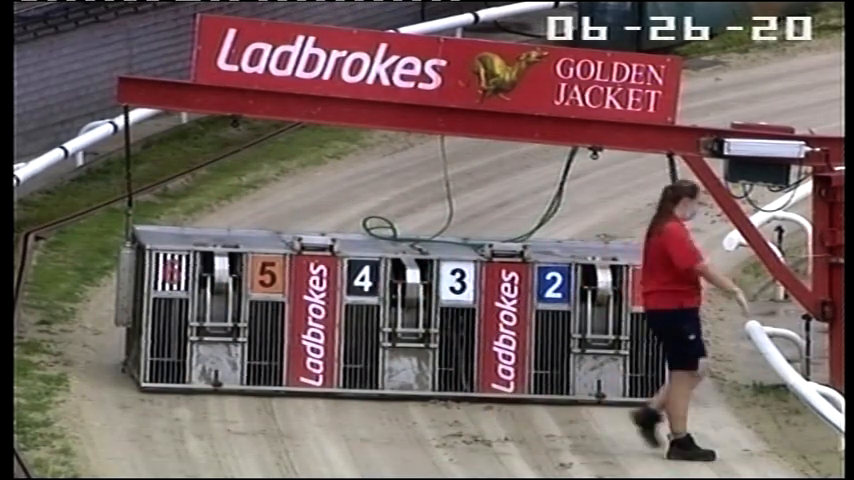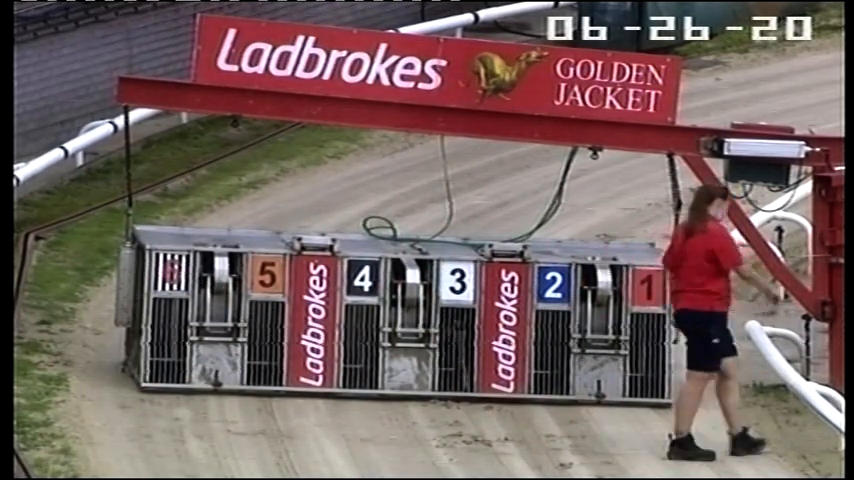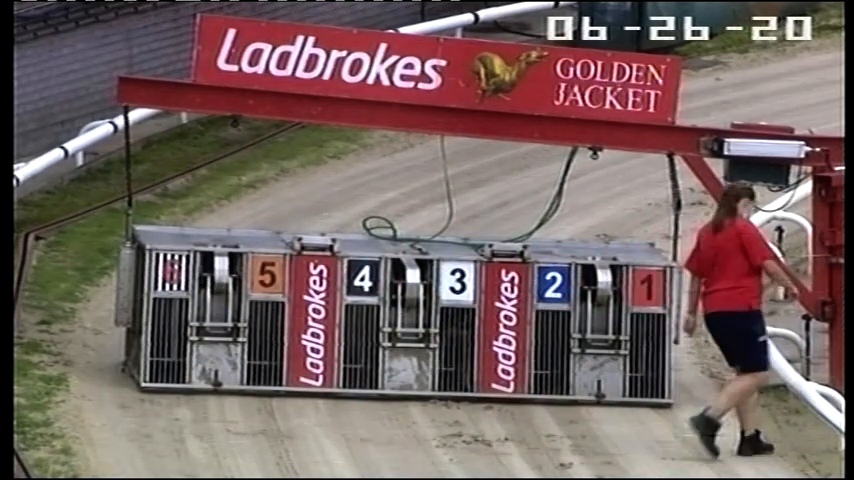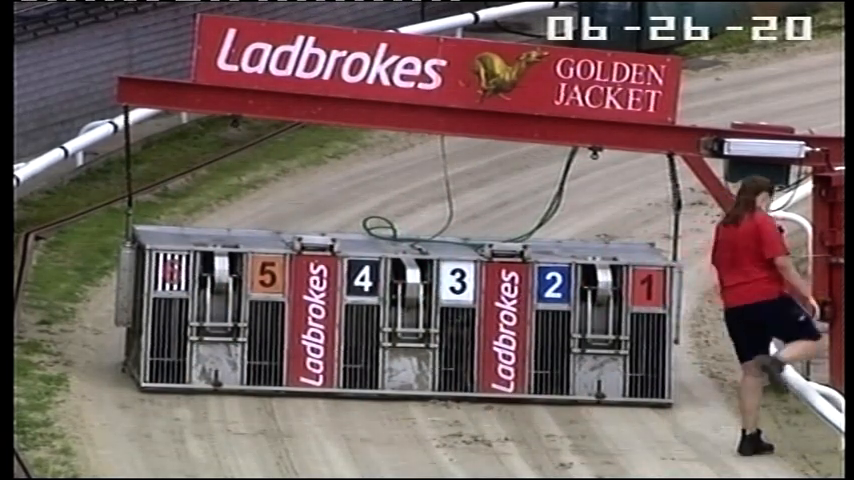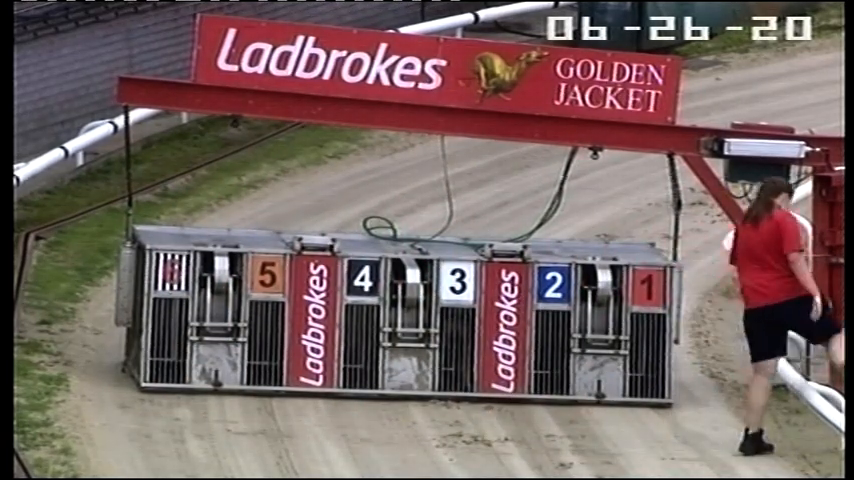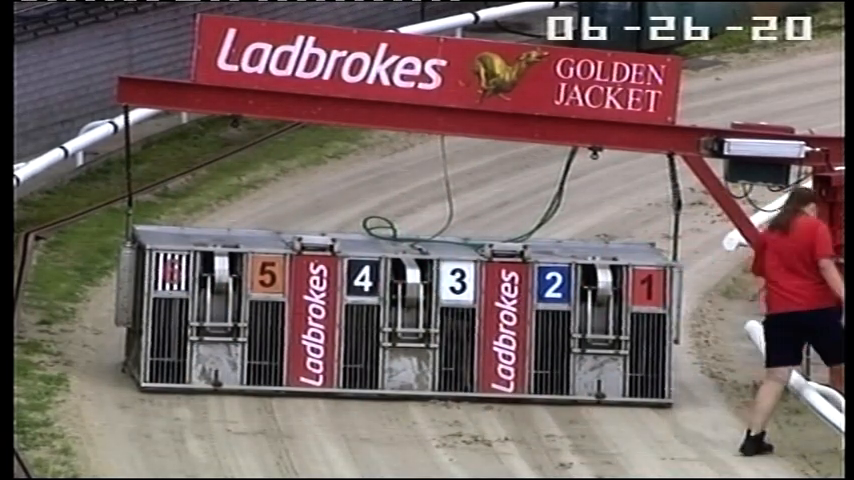
dt=0.2s
person 1, frame 1
left shoulder: (661, 228)
right shoulder: (673, 231)
right elbow: (699, 267)
right wrist: (734, 290)
left hip: (665, 310)
right hip: (674, 310)
left knee: (695, 369)
right knee: (684, 375)
left ankle: (650, 412)
right ankle: (680, 442)
person 1, frame 2
left shoulder: (684, 230)
right shoulder: (715, 232)
left elbow: (671, 270)
right elbow: (742, 271)
left wrist: (679, 303)
right wrist: (769, 290)
left hip: (690, 310)
right hip: (705, 312)
left knee: (728, 370)
right knee: (699, 376)
left ankle: (739, 437)
right ankle: (680, 442)
person 1, frame 3
left shoulder: (706, 232)
right shoulder: (744, 229)
left elbow: (695, 276)
right elbow: (769, 265)
left wrist: (691, 313)
right wrist: (791, 286)
left hip: (716, 311)
right hip: (741, 311)
left knee: (746, 374)
right knee: (755, 375)
left ankle: (750, 438)
right ankle: (708, 419)
person 1, frame 4
left shoulder: (724, 225)
right shoulder: (763, 222)
right elbow: (782, 263)
right wrist: (808, 296)
left hip: (735, 306)
right hip: (766, 300)
left knee: (752, 371)
right knee: (811, 340)
left ankle: (749, 438)
right ankle: (775, 361)
person 1, frame 5
left shoulder: (743, 225)
right shoulder: (784, 220)
right elbow: (795, 259)
right wrist: (816, 293)
left hip: (756, 307)
right hip: (790, 298)
left knee: (762, 372)
right knee: (835, 334)
left ankle: (751, 437)
person 1, frame 6
left shoulder: (767, 234)
right shoulder: (815, 227)
left elbow: (761, 271)
right elbow: (826, 266)
right wrist: (844, 298)
left hip: (779, 313)
right hip: (817, 308)
left knee: (775, 377)
right knee: (840, 370)
left ankle: (753, 437)
